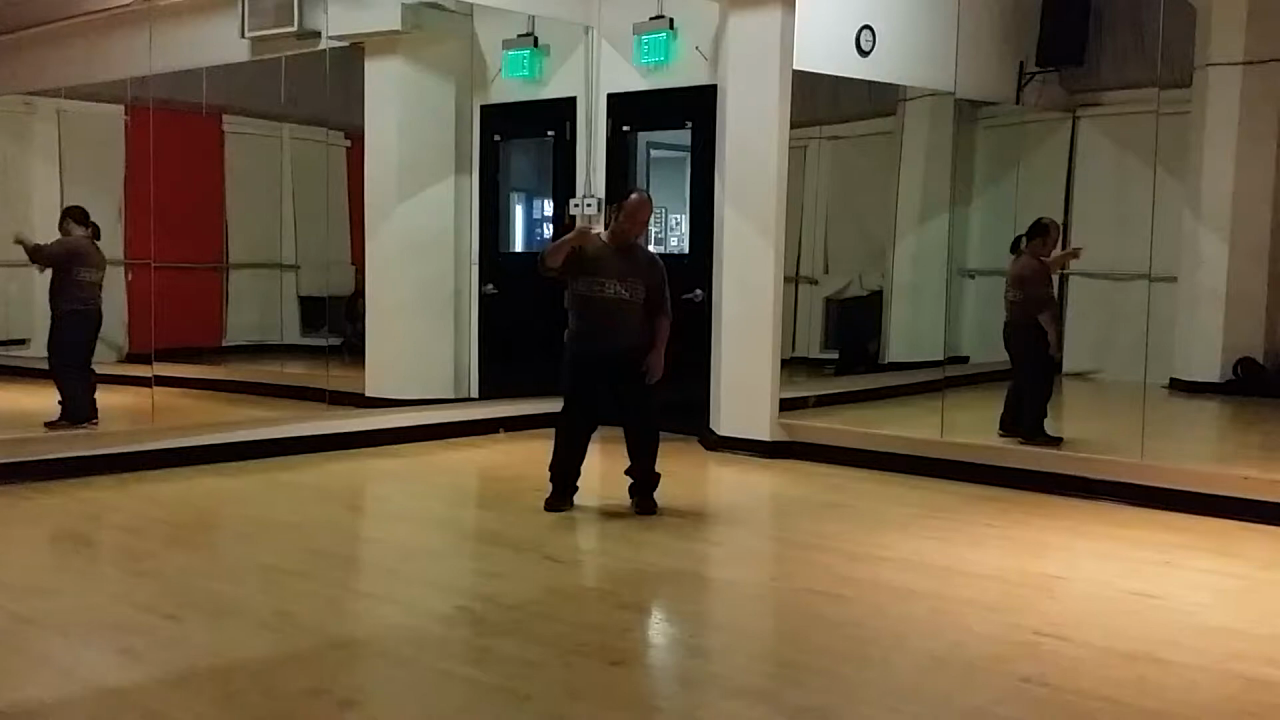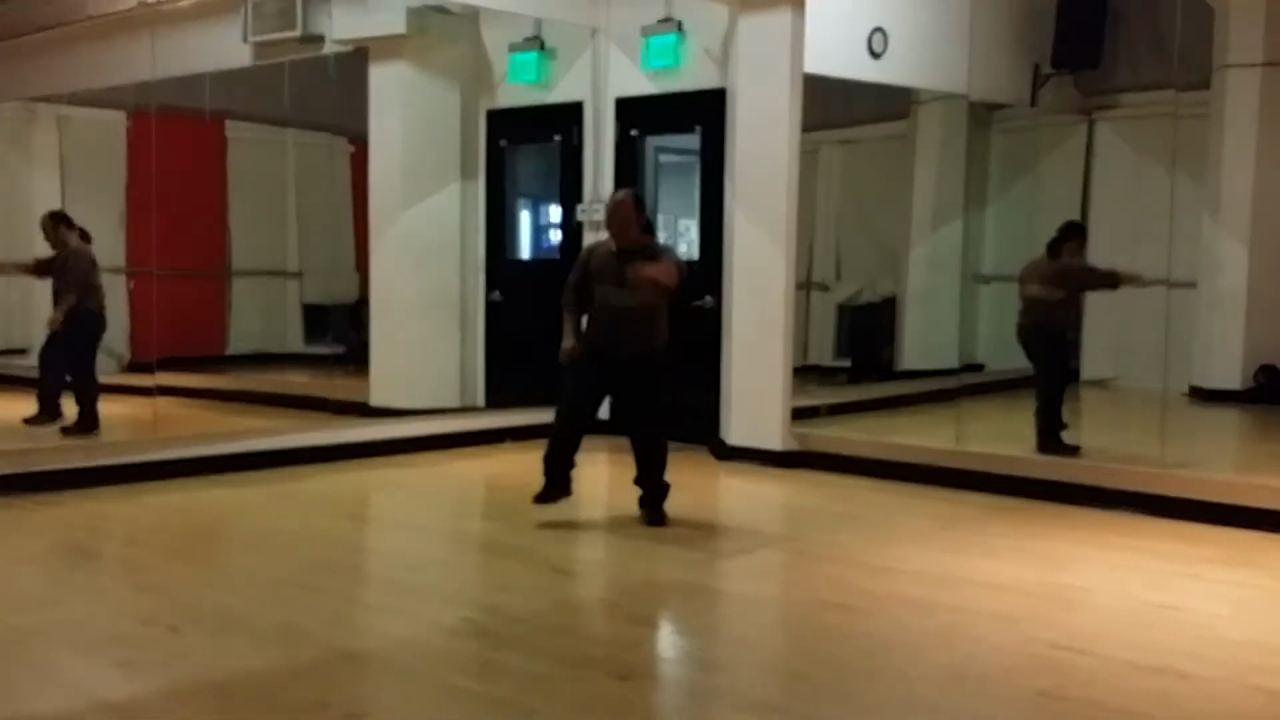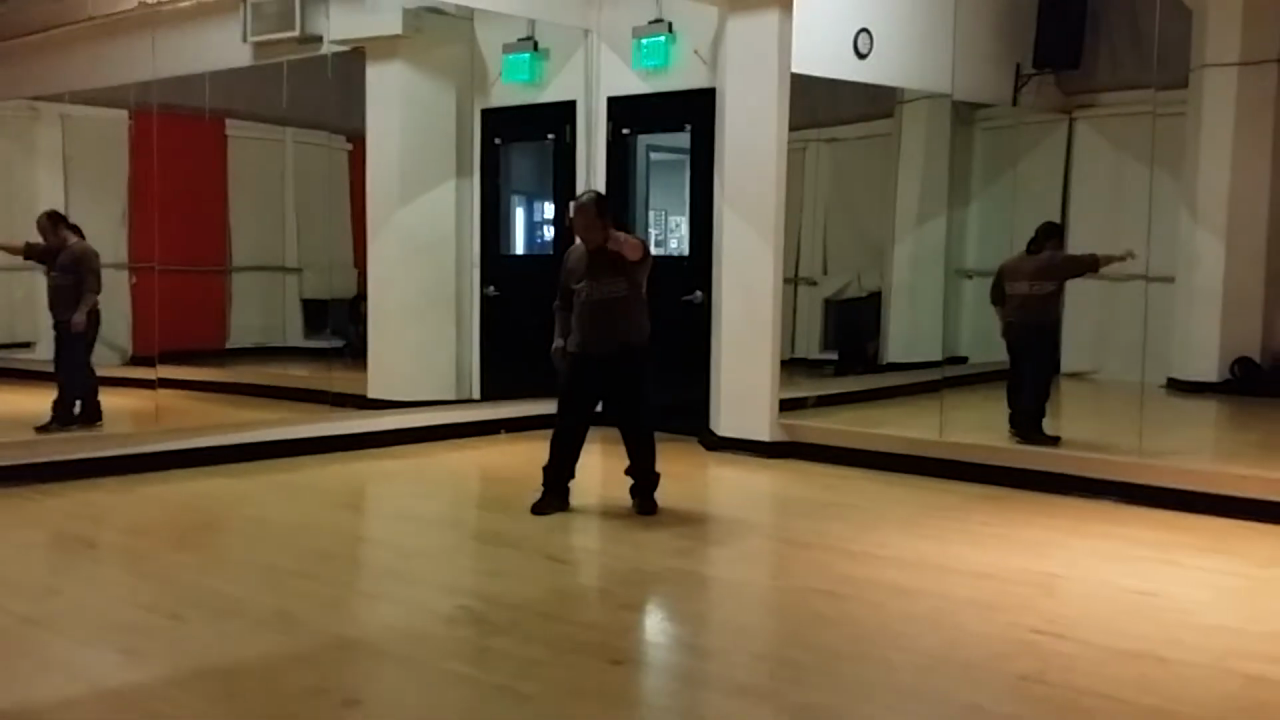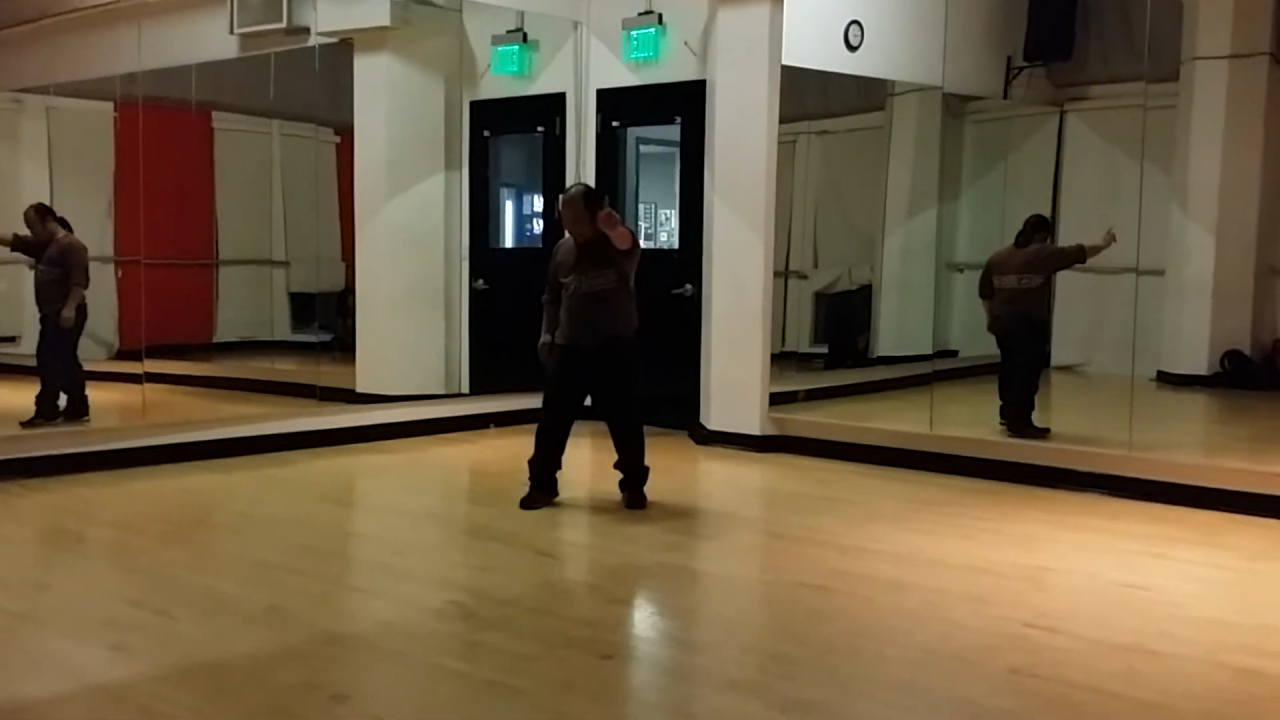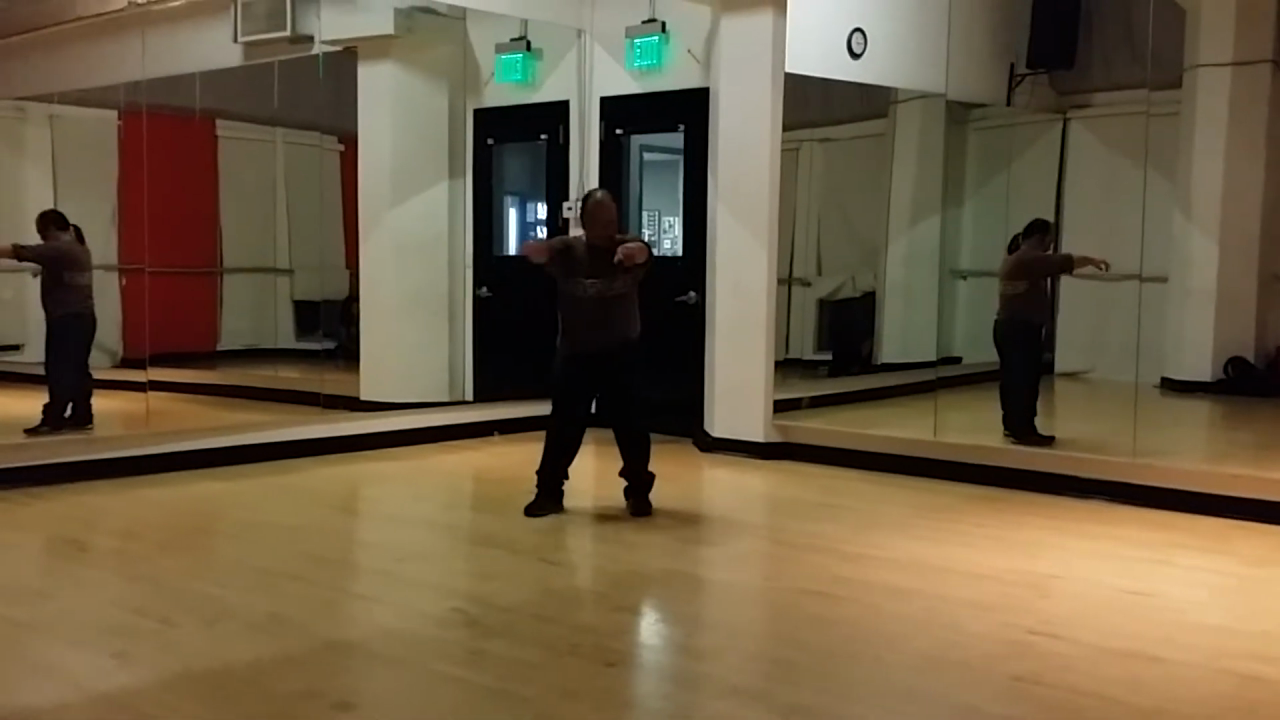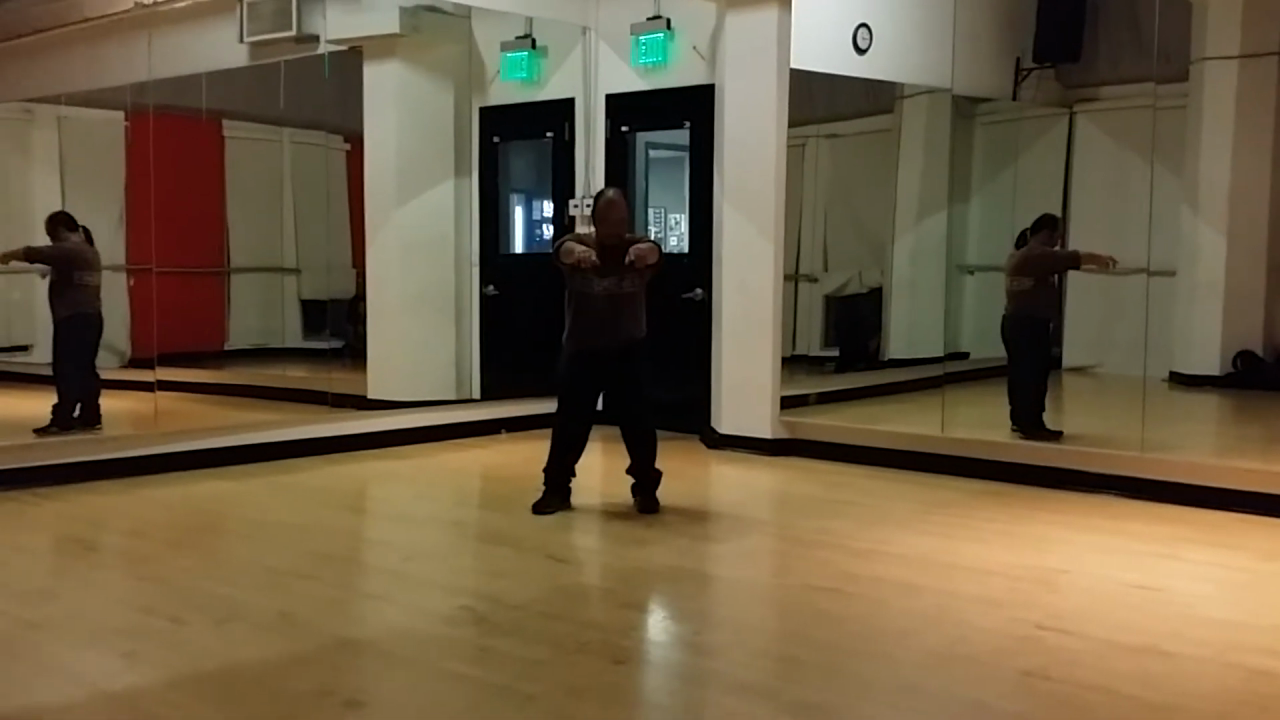
dt=0.7s
person 1, frame 1
left shoulder: (650, 263)
right shoulder: (582, 249)
left elbow: (661, 312)
right elbow: (548, 265)
left wrist: (658, 351)
right wrist: (567, 240)
left hip: (633, 358)
right hip: (585, 355)
left knee: (643, 425)
right knee: (575, 423)
left ankle: (643, 490)
right ankle: (562, 488)
person 1, frame 2
left shoulder: (658, 256)
right shoulder: (593, 254)
left elbow: (673, 273)
right elbow: (573, 298)
left wrist: (653, 272)
right wrist: (570, 336)
left hip: (643, 359)
right hip: (595, 353)
left knee: (648, 431)
right knee: (571, 414)
left ankle: (653, 500)
right ankle: (557, 479)
person 1, frame 3
left shoulder: (627, 253)
right shoulder: (572, 256)
left elbow: (637, 252)
right elbow: (564, 303)
left wrist: (622, 242)
right wrist: (559, 338)
left hip: (627, 355)
right hip: (582, 355)
left knee: (636, 426)
right knee: (568, 424)
left ankle: (644, 491)
right ankle: (555, 490)
person 1, frame 4
left shoulder: (616, 246)
right shoulder: (562, 250)
left elbow: (625, 241)
right elbow: (552, 297)
left wrist: (614, 228)
right wrist: (547, 334)
left hip: (615, 349)
right hip: (569, 349)
left knee: (624, 420)
right knee: (553, 417)
left ankle: (633, 484)
right ankle: (543, 484)
person 1, frame 5
left shoulder: (629, 251)
right shoulder: (567, 249)
left elbow: (642, 253)
right elbow: (545, 255)
left wrist: (633, 250)
right wrist: (535, 250)
left hip: (622, 355)
right hip: (577, 355)
left knee: (630, 427)
right knee: (564, 425)
left ankle: (638, 492)
right ankle: (549, 491)
person 1, frame 6
left shoulder: (637, 248)
right shoulder: (578, 246)
left elbow: (654, 252)
right elbow: (562, 250)
left wrist: (643, 251)
right wrist: (578, 251)
left hip: (627, 353)
right hip: (580, 352)
left knee: (638, 423)
right knee: (569, 423)
left ankle: (645, 488)
right ankle: (556, 489)
person 2, frame 1
left shoulder: (1023, 260)
right shoulder: (1032, 268)
left elbow: (1046, 268)
right elbow: (1041, 307)
left wrist: (1066, 257)
right wrist: (1052, 333)
left hip: (1016, 329)
right hip: (1031, 333)
left knee: (1022, 380)
right knee: (1038, 382)
left ankle: (1010, 424)
right ankle: (1032, 432)
person 2, frame 2
left shoulder: (1033, 266)
right shoulder: (1072, 268)
left elbow: (1026, 295)
right elbow: (1106, 279)
right wrist: (1132, 278)
left hip: (1028, 329)
right hip: (1052, 335)
left knee: (1046, 380)
right knee: (1053, 384)
left ankle: (1047, 424)
right ankle: (1049, 440)
person 2, frame 3
left shoulder: (1009, 265)
right shoulder: (1056, 261)
left elbow: (997, 298)
right elbow: (1091, 262)
left wrist: (1005, 323)
right wrist: (1117, 257)
left hip: (1014, 328)
right hip: (1041, 330)
left knee: (1019, 375)
right knee: (1038, 379)
left ankle: (1018, 423)
right ankle: (1030, 430)
person 2, frame 4
left shoulder: (997, 258)
right shoulder: (1044, 254)
left elbow: (986, 292)
right elbow: (1079, 253)
left wrist: (991, 318)
right wrist: (1104, 245)
left hip: (1003, 322)
right hip: (1030, 324)
left knee: (1010, 369)
right knee: (1027, 372)
left ankle: (1008, 415)
right ankle: (1020, 424)
person 2, frame 5
left shoulder: (1012, 259)
right shoulder: (1032, 259)
right elbow: (1067, 261)
right wrist: (1093, 261)
left hip: (1005, 326)
right hip: (1024, 329)
left knee: (1011, 377)
right knee: (1026, 379)
left ankle: (1012, 425)
right ankle: (1023, 431)
person 2, frame 6
left shoulder: (1017, 255)
right shoulder: (1040, 255)
left elbow: (1065, 260)
right elbow: (1077, 258)
right wrist: (1102, 258)
left hip: (1014, 321)
right hip: (1032, 324)
left knee: (1020, 372)
right knee: (1035, 374)
left ankle: (1019, 419)
right ankle: (1032, 425)
person 3, frame 1
left shoulder: (69, 244)
right shoulder: (96, 251)
left elbow: (40, 255)
left wrist: (23, 239)
left hip: (71, 316)
right hip: (91, 314)
left knee: (63, 366)
right knee: (81, 366)
left ankle: (75, 415)
right ankle: (88, 412)
person 3, frame 2
left shoulder: (78, 253)
right shoulder: (66, 254)
left elbow: (74, 287)
right elbow: (39, 268)
left wrist: (59, 312)
left hip: (83, 319)
right hip: (86, 320)
left knee: (52, 359)
right knee: (82, 370)
left ankle: (49, 409)
right ankle: (87, 421)
person 3, frame 3
left shoulder: (84, 252)
right shoulder: (54, 252)
left elbow: (92, 287)
right elbow: (27, 250)
left wrist: (81, 313)
left hip: (80, 321)
right hip: (65, 320)
left knee: (69, 368)
right knee: (78, 367)
left ankle: (63, 417)
right ankle: (91, 414)
person 3, frame 4
left shoulder: (71, 246)
right shoulder: (43, 245)
left elbow: (80, 281)
left wrist: (70, 307)
left hip: (65, 315)
right hip: (52, 314)
left knee: (50, 360)
right knee: (65, 361)
left ankle: (47, 411)
right ankle: (77, 409)
person 3, frame 5
left shoulder: (59, 250)
right shoulder: (78, 248)
left elbow: (20, 252)
right elbow: (34, 252)
left hip: (67, 320)
right hip: (81, 319)
left knee: (59, 370)
right knee: (77, 369)
left ankle: (53, 420)
right ankle: (82, 417)
person 3, frame 6
left shoulder: (68, 250)
right shoulder: (89, 250)
left elbow: (32, 254)
right elbow: (44, 255)
left hip: (73, 320)
right hip: (90, 318)
left knee: (67, 370)
right knee: (85, 369)
left ankle: (63, 420)
right ankle: (90, 417)
